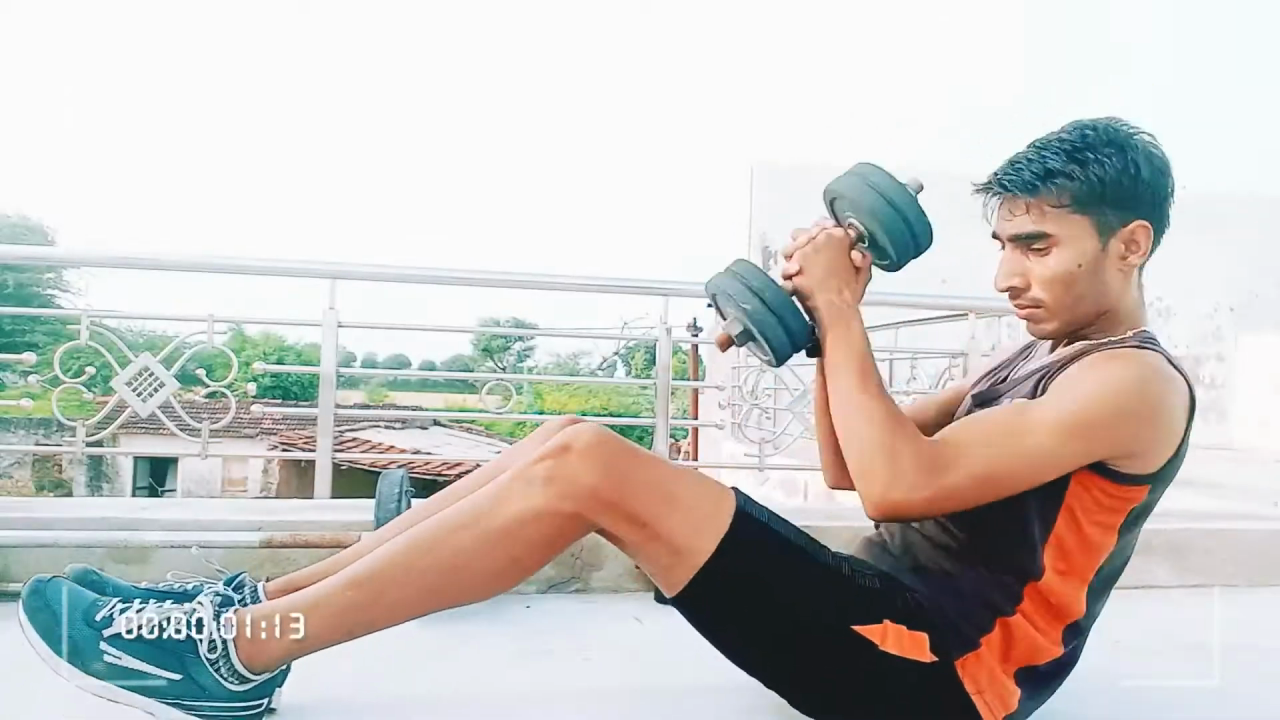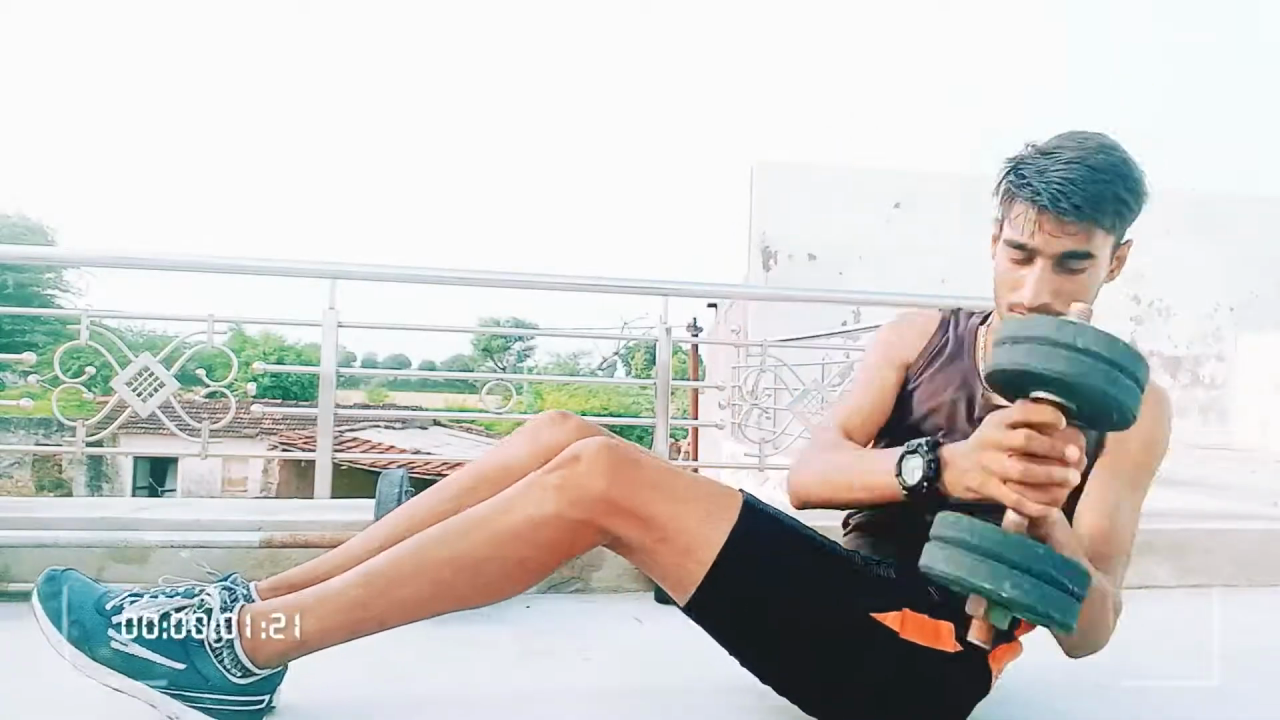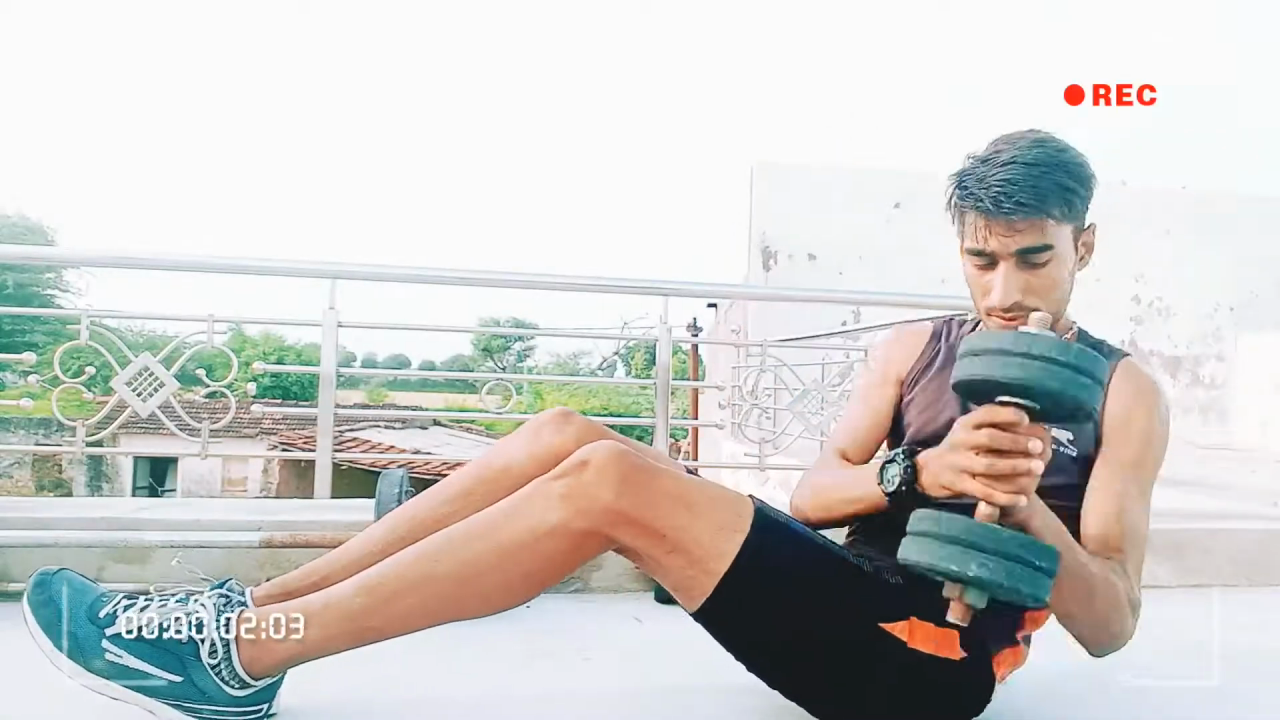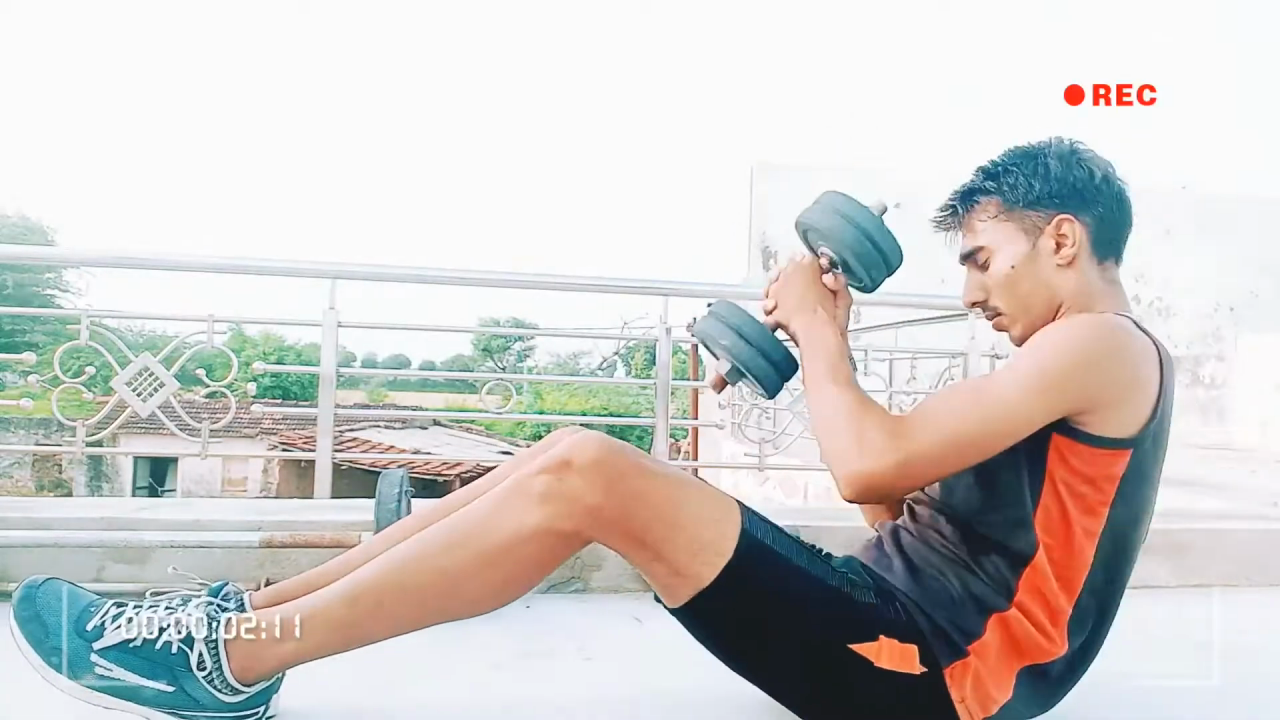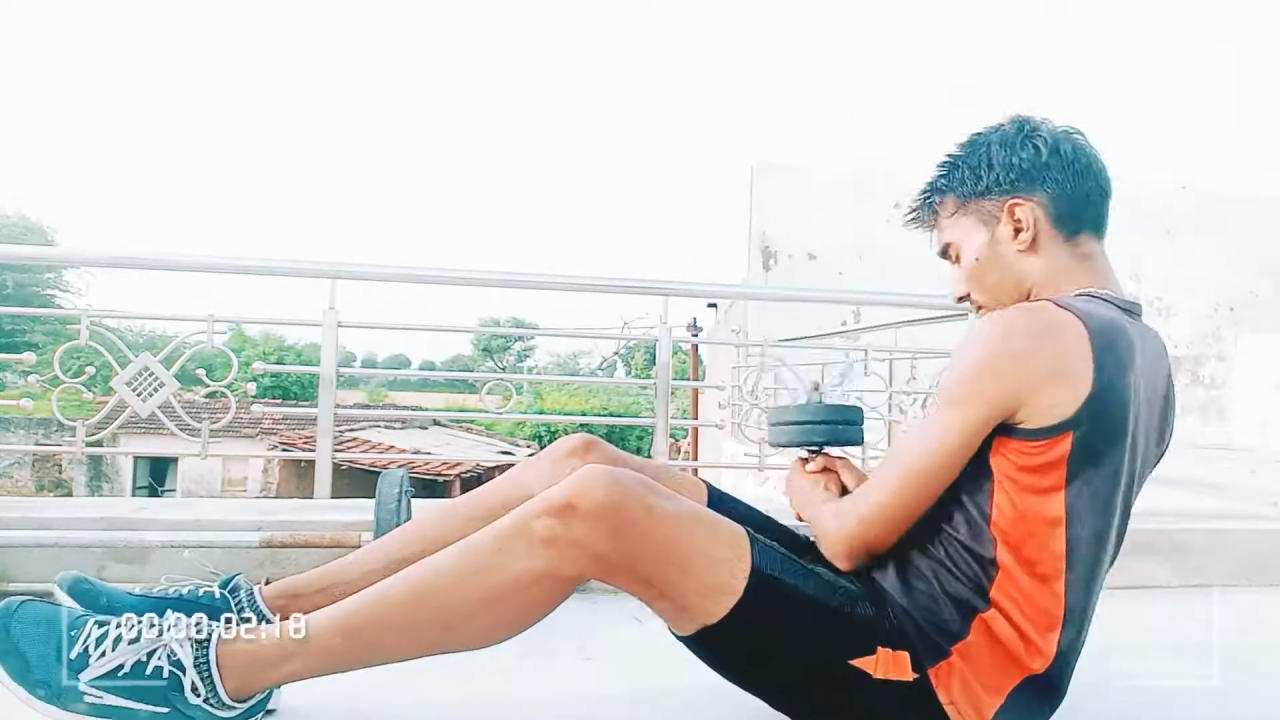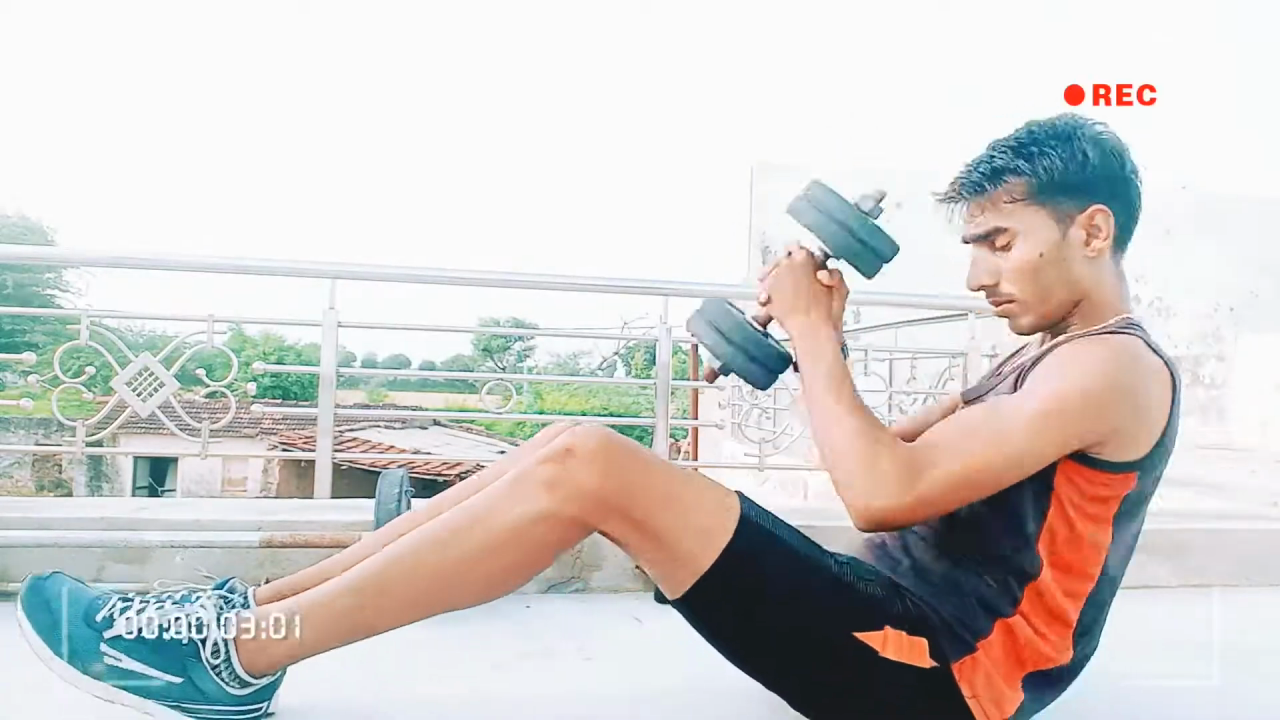
dt=0.3s
person 1, frame 1
left shoulder: (1137, 384)
right shoulder: (1030, 353)
left elbow: (894, 486)
right elbow: (853, 468)
left wrist: (839, 306)
right wrist: (832, 341)
right hip: (870, 617)
left knee: (588, 466)
right knee: (568, 445)
right ankle: (253, 605)
person 1, frame 2
left shoulder: (1129, 404)
right shoulder: (924, 333)
left elbow: (1088, 626)
right elbow: (810, 475)
left wrist: (1038, 519)
right wrist: (948, 470)
right hip: (854, 602)
left knee: (599, 477)
right knee: (558, 434)
right ankle: (254, 602)
person 1, frame 3
left shoulder: (1120, 391)
right shoulder: (922, 341)
left elbow: (1111, 618)
right elbow: (821, 496)
left wrist: (1026, 514)
right wrist: (924, 474)
right hip: (858, 607)
left knee: (608, 479)
right knee: (561, 433)
right ankle: (248, 606)
person 1, frame 4
left shoulder: (1106, 351)
right shoulder: (1064, 369)
left elbow: (868, 472)
right elbow: (886, 481)
left wrist: (820, 330)
right wrist: (824, 340)
right hip: (879, 619)
left knee: (585, 474)
right knee: (573, 461)
right ankle: (250, 609)
person 1, frame 5
left shoulder: (1027, 339)
right shoulder: (1130, 350)
left elbow: (852, 538)
left wrist: (812, 489)
right wrist: (864, 484)
left knee: (588, 515)
right knee: (581, 462)
right ankle: (253, 611)
person 1, frame 6
left shoulder: (1110, 367)
right shoulder: (1061, 353)
left elbow: (882, 493)
right elbow: (915, 474)
left wrist: (816, 342)
right wrist: (819, 344)
right hip: (900, 626)
left knee: (589, 467)
right knee: (569, 450)
right ankle: (257, 606)
